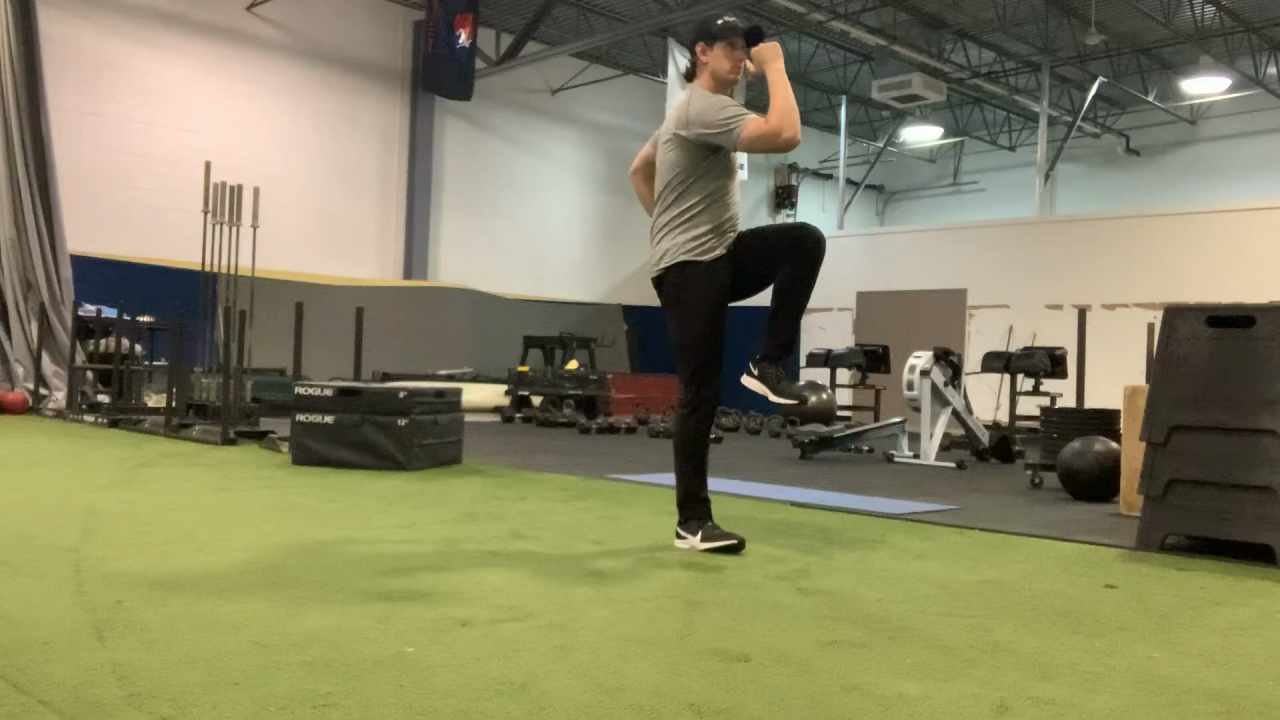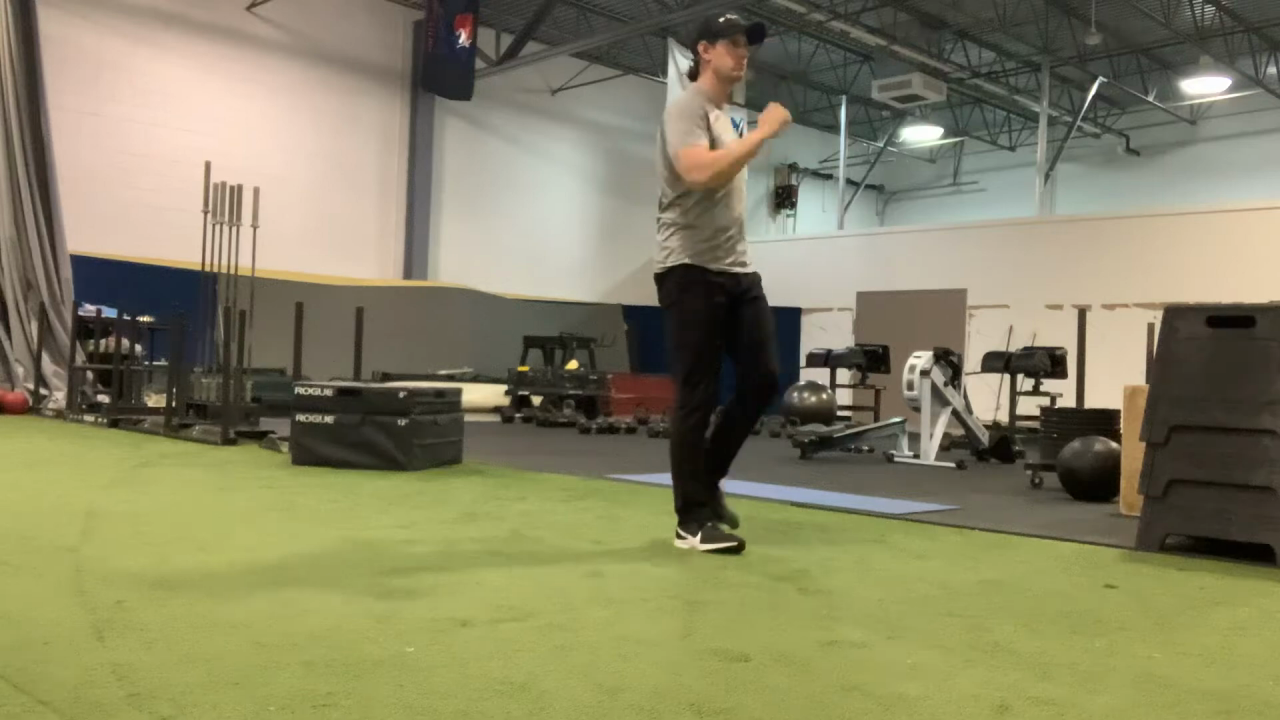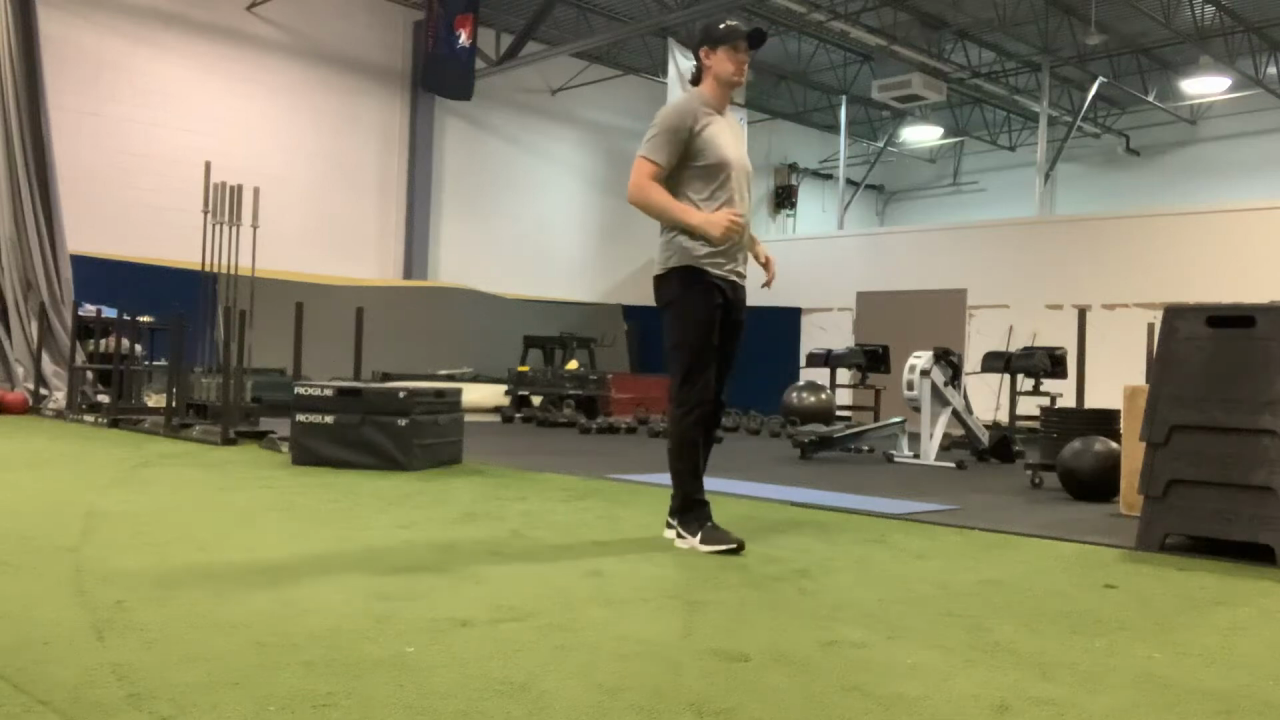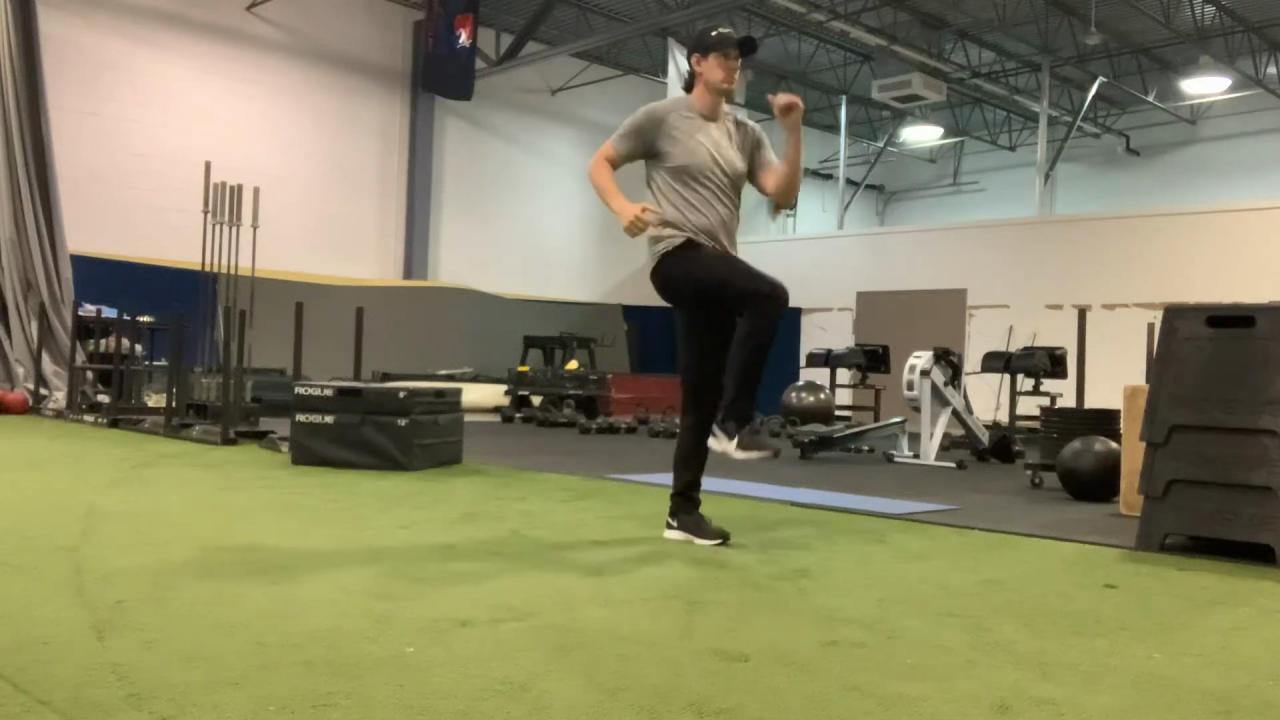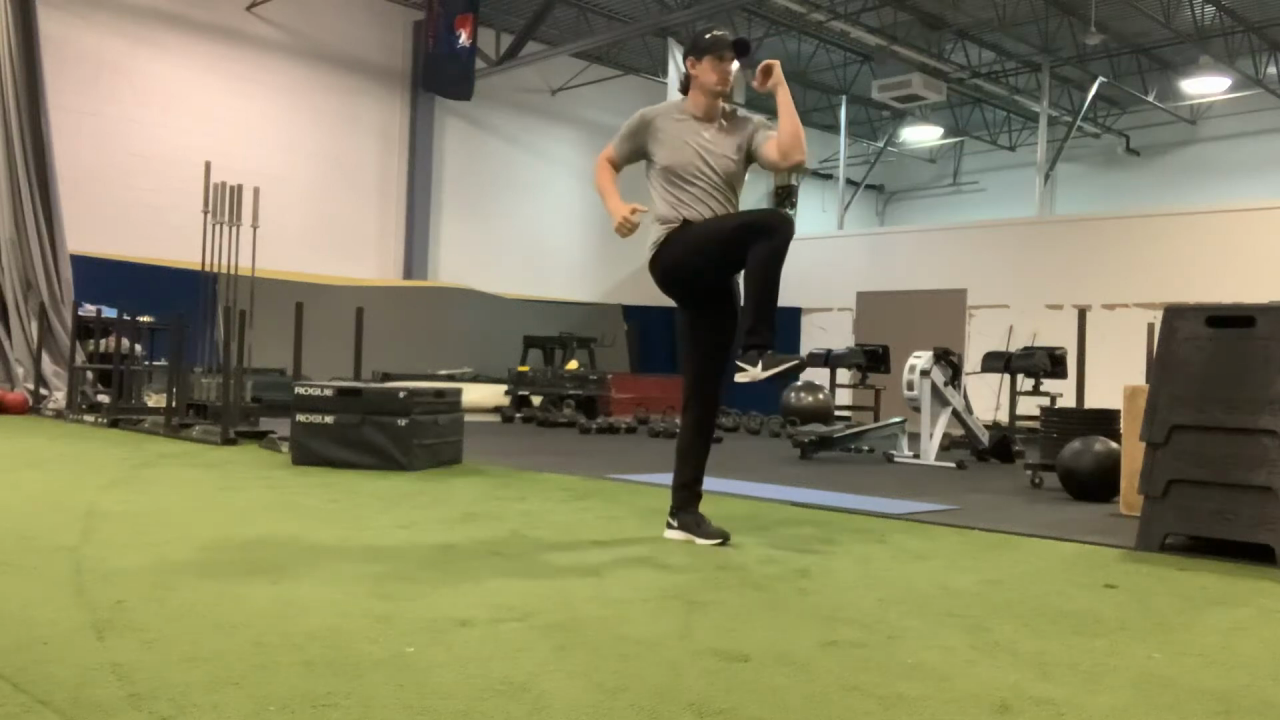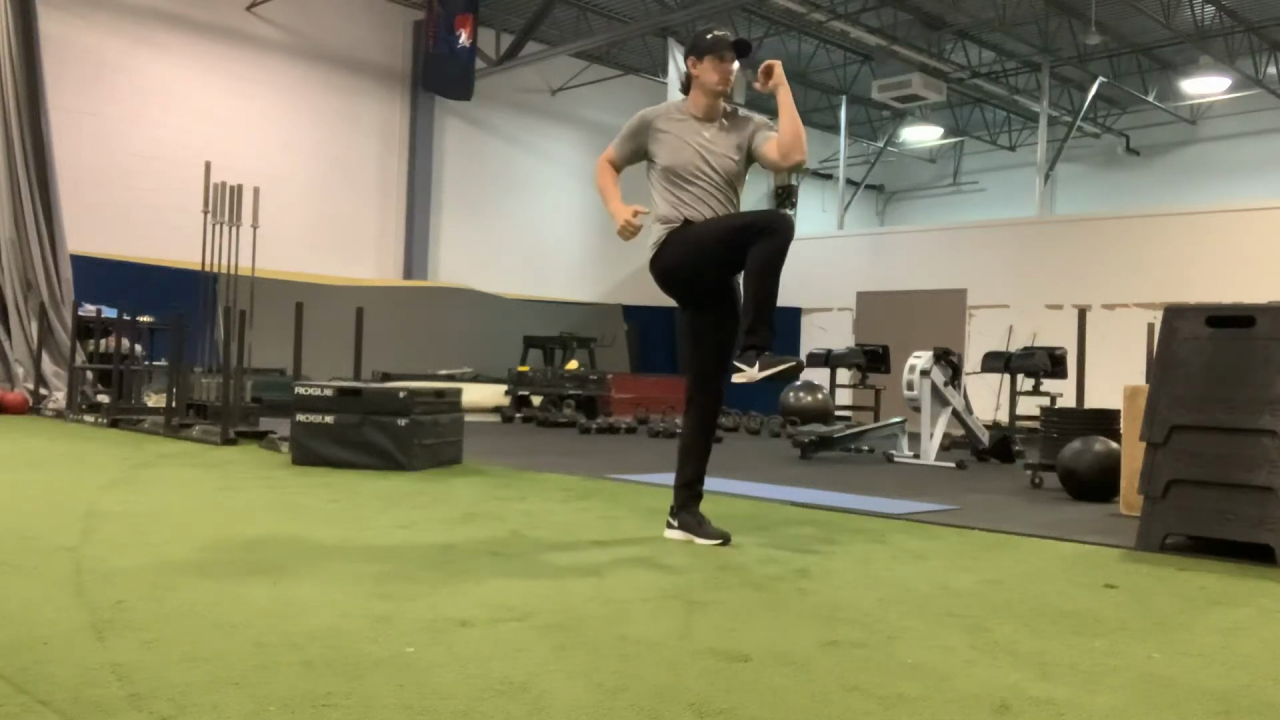
dt=0.4s
person 1, frame 1
left shoulder: (696, 110)
right shoulder: (703, 106)
left elbow: (638, 169)
right elbow: (785, 136)
left wrist: (666, 222)
right wrist: (775, 68)
left hip: (722, 253)
right hip: (689, 267)
left knee: (805, 241)
right knee: (701, 393)
left ankle: (769, 363)
right ankle: (692, 520)
person 1, frame 2
left shoulder: (719, 116)
right shoulder: (688, 108)
right elbow: (698, 176)
right wrist: (761, 133)
left hip: (736, 271)
right hip: (691, 272)
left knee: (764, 381)
right knee: (697, 396)
left ankle: (707, 492)
right ankle: (692, 519)
person 1, frame 3
left shoulder: (733, 129)
right shoulder: (683, 115)
right elbow: (640, 187)
left wrist: (755, 246)
right wrist: (698, 222)
left hip: (729, 279)
right hip: (690, 274)
left knee: (711, 398)
right knee: (693, 396)
left ankle: (683, 512)
right ankle: (692, 517)
person 1, frame 4
left shoulder: (746, 134)
right shoulder: (661, 117)
left elbow: (783, 194)
right elbow: (600, 162)
left wrist: (793, 131)
right wrist: (621, 206)
left hip: (715, 275)
right hip: (678, 260)
left knee: (703, 396)
right knee: (769, 296)
left ankle: (683, 510)
right ankle: (733, 420)
person 1, frame 5
left shoulder: (745, 127)
right shoulder: (653, 121)
left elbow: (792, 157)
right elbow: (605, 162)
left wrist: (780, 89)
right wrist: (615, 206)
left hip: (717, 274)
right hip: (676, 255)
left knee: (704, 395)
right knee: (774, 224)
left ankle: (683, 511)
right ankle: (757, 352)
person 1, frame 6
left shoulder: (747, 126)
right shoulder: (654, 122)
left elbow: (792, 156)
right elbow: (606, 164)
left wrist: (781, 90)
right wrist: (618, 208)
left hip: (719, 274)
right hip: (677, 254)
left knee: (706, 394)
right knee: (775, 224)
left ankle: (684, 510)
right ankle: (754, 352)
